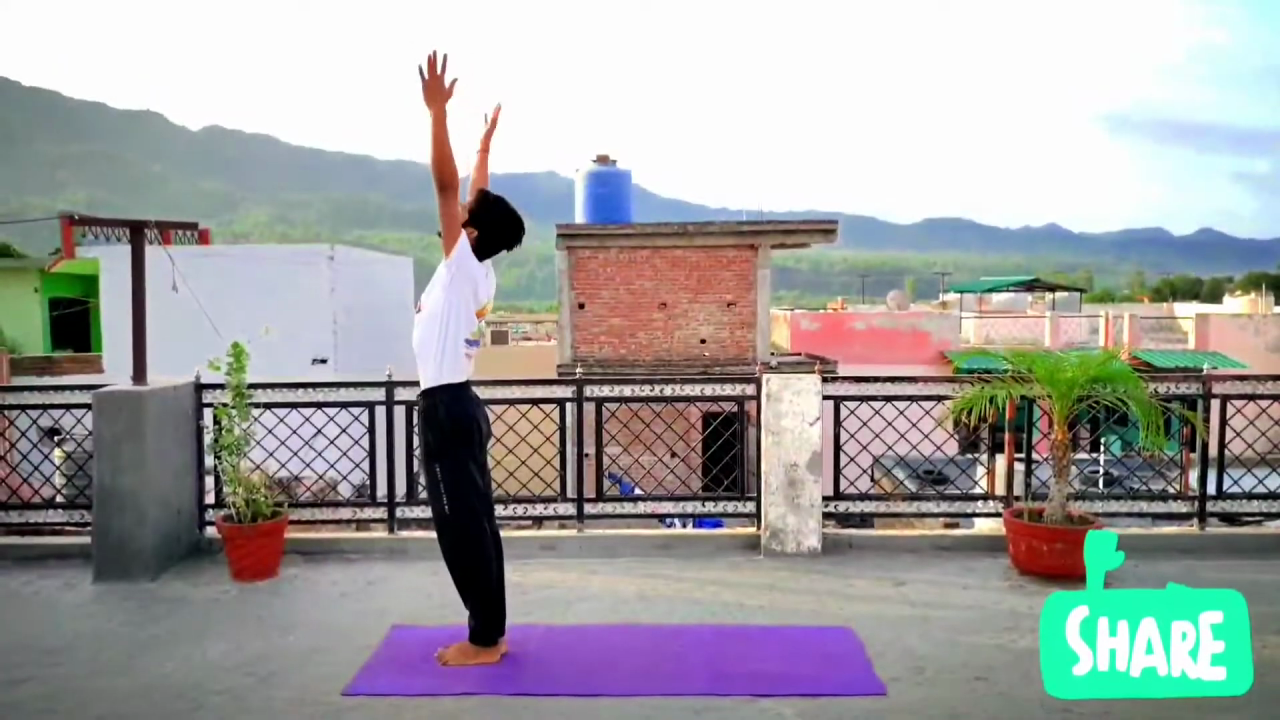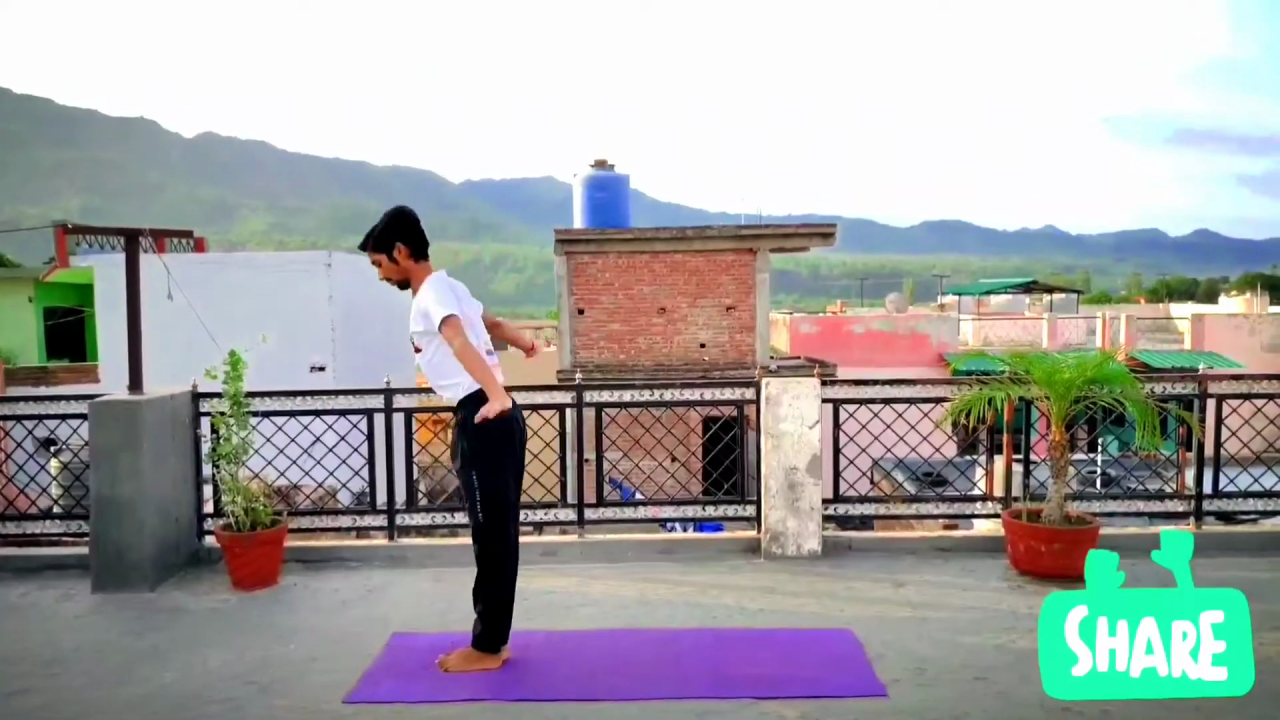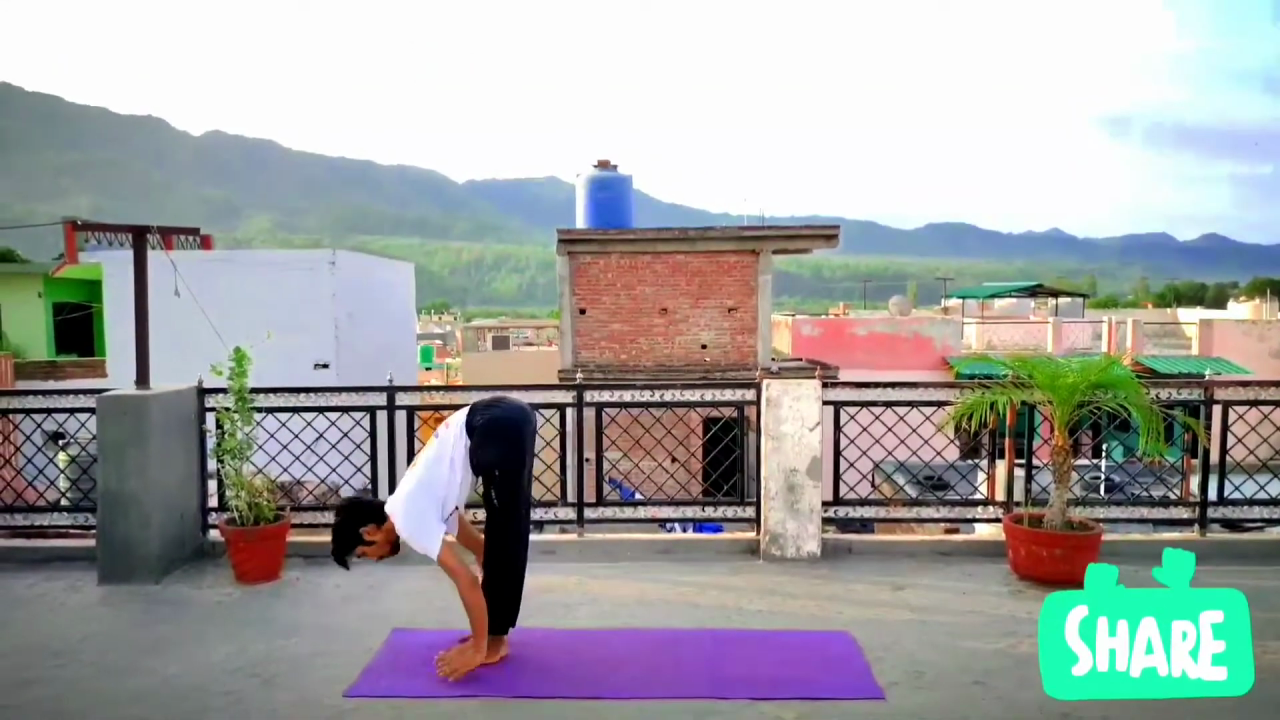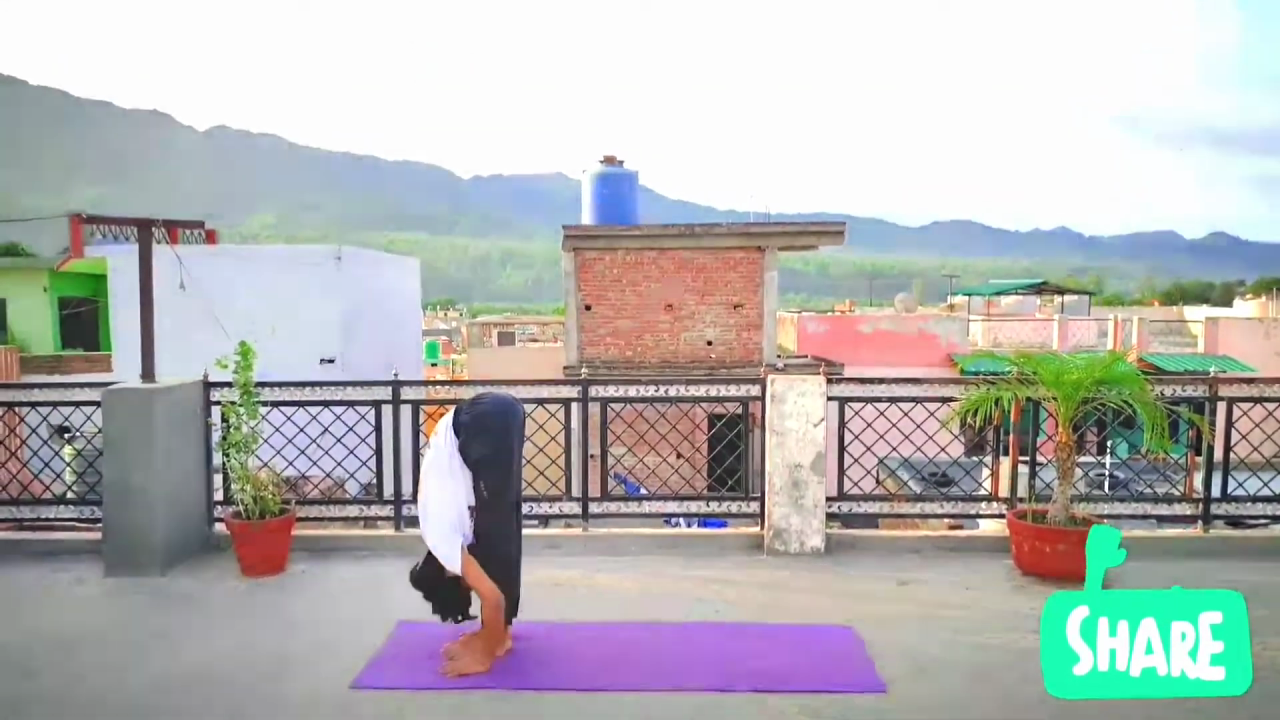
dt=0.7s
person 1, frame 1
left shoulder: (462, 271)
right shoulder: (481, 275)
left elbow: (446, 189)
right elbow: (472, 193)
left wrist: (437, 113)
right wrist: (485, 144)
left hip: (444, 409)
right hip: (462, 407)
left knee: (461, 527)
right knee: (475, 522)
left ankle: (484, 641)
right ankle: (490, 629)
person 1, frame 2
left shoulder: (430, 295)
right shoulder: (444, 287)
left elbow: (463, 345)
right elbow: (490, 323)
left wrist: (495, 392)
right wrist: (522, 342)
left hip: (482, 420)
right hip: (484, 416)
left knee: (492, 534)
right knee: (494, 532)
left ankle: (487, 649)
right ankle: (492, 638)
person 1, frame 3
left shoulder: (407, 519)
right shoulder: (412, 506)
left elbow: (466, 580)
right elbow: (478, 545)
left wrist: (479, 646)
left hip: (499, 428)
right hip: (504, 420)
left knee: (503, 535)
right knee: (503, 535)
left ankle: (492, 643)
right ankle: (494, 635)
person 1, frame 4
left shoulder: (442, 539)
left elbow: (492, 597)
left wrist: (485, 656)
left knee: (494, 533)
right knee: (501, 528)
left ankle: (497, 636)
right ankle: (498, 632)
